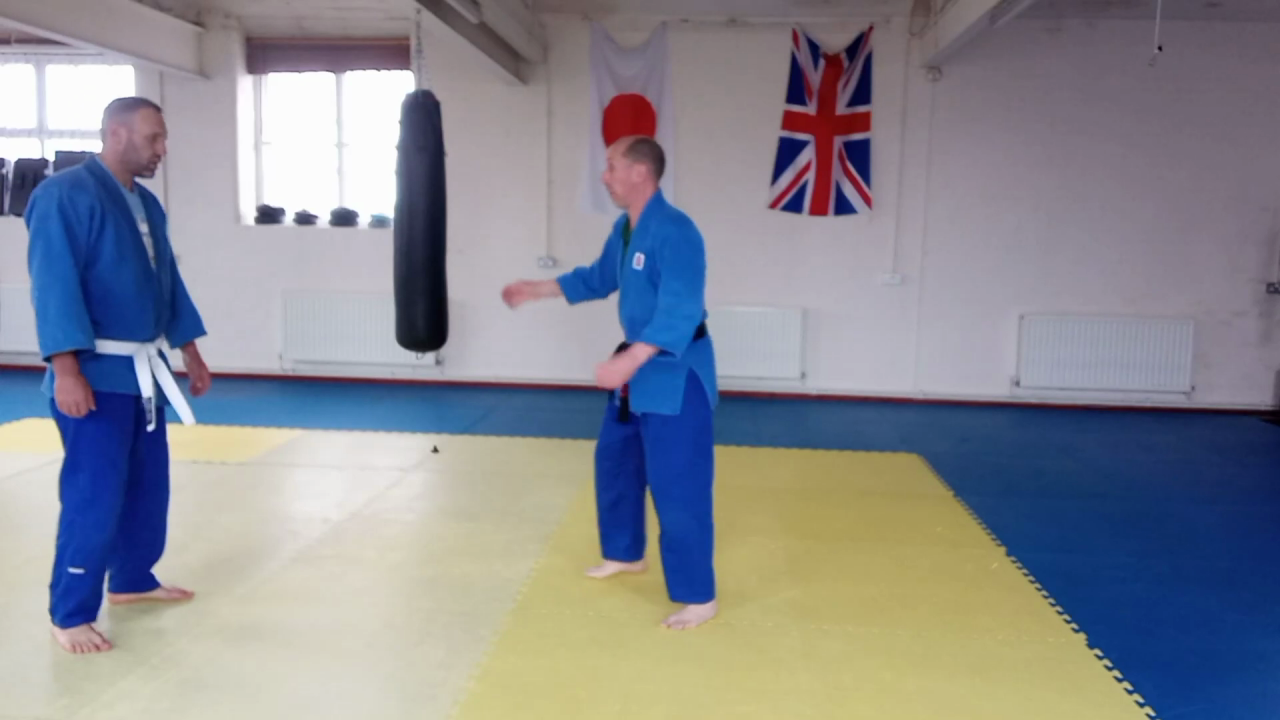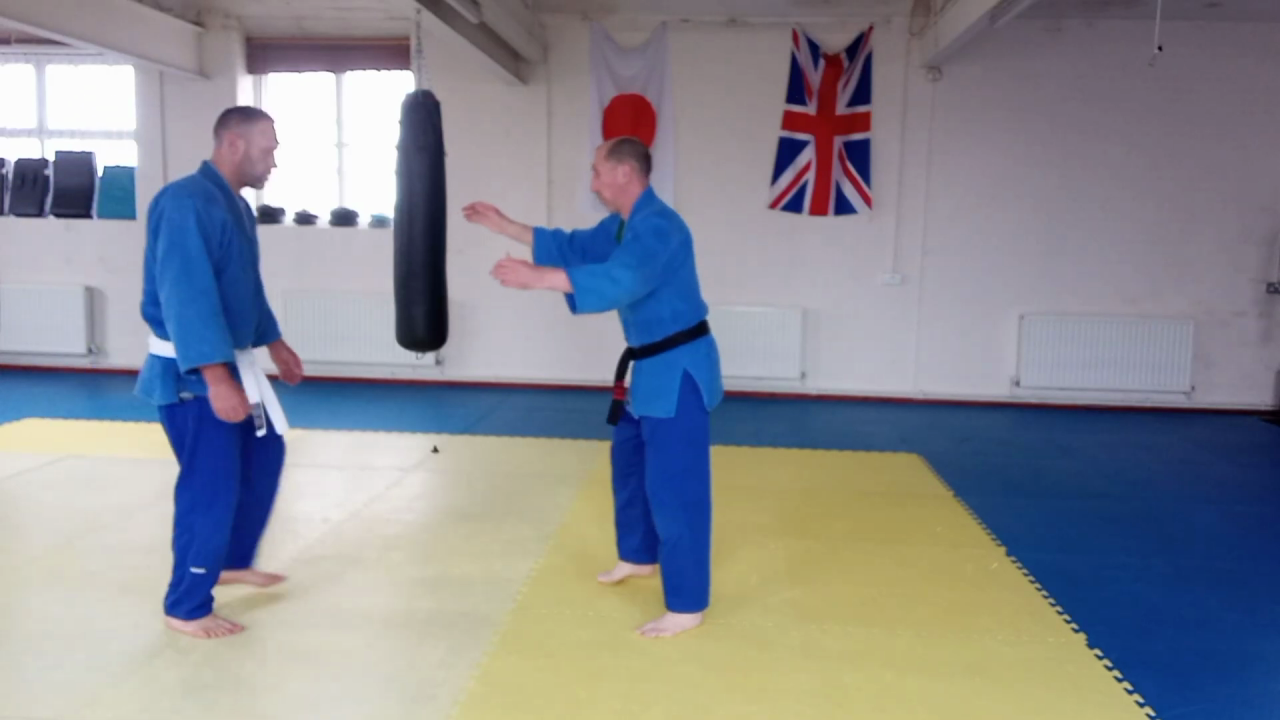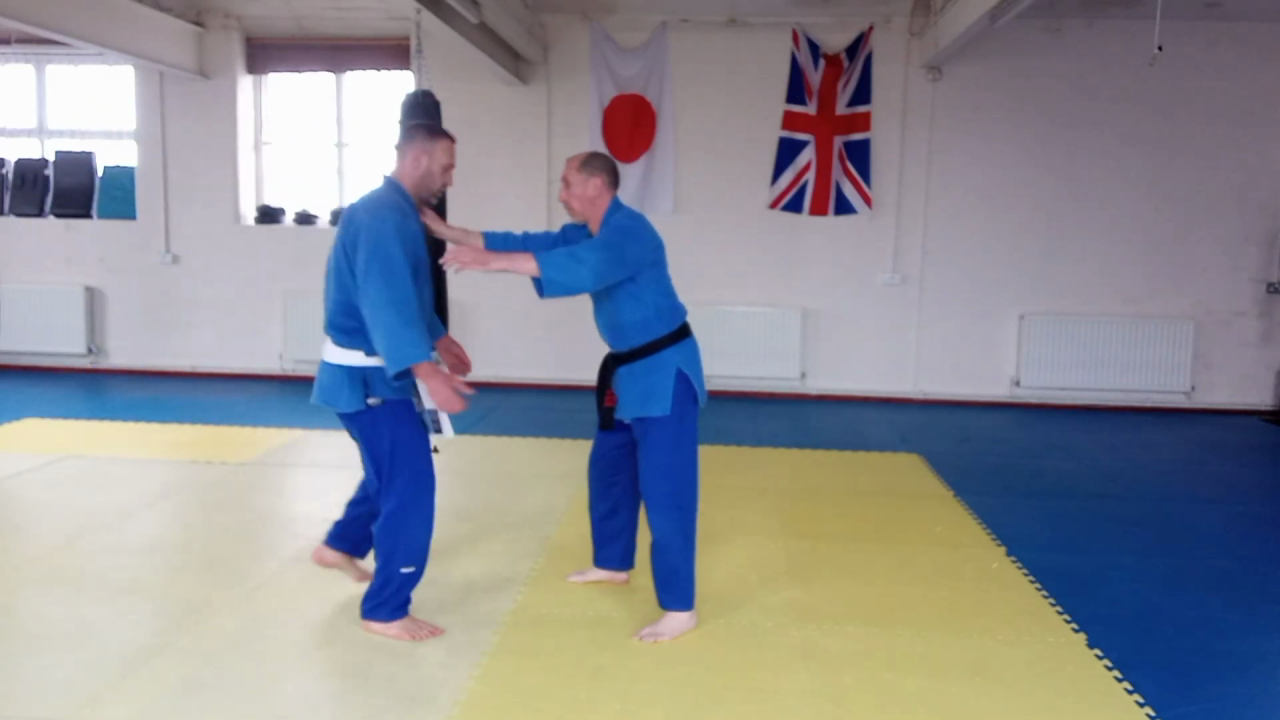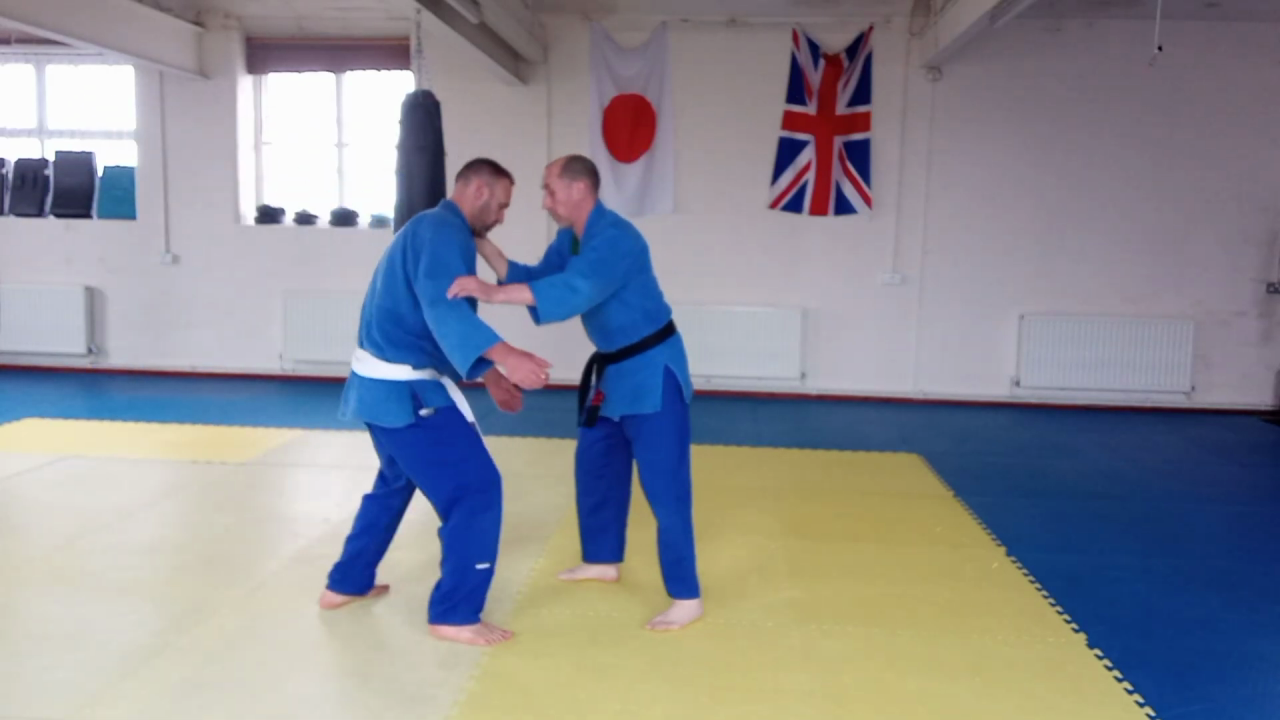
dt=1s
person 1, frame 1
left shoulder: (145, 202)
right shoulder: (64, 195)
left elbow: (167, 282)
right elbow: (55, 287)
left wrist: (190, 351)
right wrist: (66, 370)
left hip: (141, 367)
right hip: (93, 372)
left knee: (147, 482)
right knee: (94, 493)
left ankle: (132, 580)
right ankle: (70, 613)
person 1, frame 2
left shoulder: (234, 205)
right shoulder: (187, 203)
right elbow: (188, 298)
left wrist: (275, 344)
right wrist: (216, 379)
left hip: (226, 364)
right hip: (192, 373)
left knee: (264, 457)
right knee: (211, 486)
left ankle: (233, 559)
right ankle: (187, 606)
person 1, frame 3
left shoulder: (398, 213)
right shoulder: (381, 216)
right elbow: (386, 303)
left wrist: (441, 341)
right wrist: (427, 374)
left hip: (375, 370)
right hip: (368, 374)
left knee: (391, 469)
right knee: (408, 485)
left ankle: (342, 542)
right ankle: (385, 610)
person 1, frame 4
left shoulder: (429, 230)
right shoulder: (443, 231)
right elbow: (445, 310)
left wrist: (487, 374)
right wrist: (505, 356)
left hip: (380, 381)
right hip: (405, 389)
left knee: (397, 481)
right knee: (477, 489)
left ankle: (347, 583)
right ankle: (455, 614)
person 2, frame 1
left shoulder: (675, 232)
right shoulder: (625, 228)
left elbow: (681, 309)
right elbow: (601, 277)
left wrist: (630, 359)
right wrist: (538, 289)
left hip: (675, 372)
right hip: (641, 367)
left knee: (677, 485)
right knee: (614, 460)
left ankle: (699, 597)
right ankle: (625, 553)
person 2, frame 2
left shoulder: (657, 227)
right shoulder: (622, 223)
left elbow: (617, 281)
right elbow: (575, 246)
left wrist: (538, 277)
right wrist: (505, 225)
left hip: (679, 369)
right hip: (655, 366)
left knee: (674, 486)
right knee: (629, 462)
left ankle: (686, 606)
right ankle: (639, 556)
person 2, frame 3
left shoulder: (629, 231)
right shoulder: (582, 233)
left elbow: (580, 268)
right elbow: (525, 246)
left wrist: (493, 262)
right wrist: (445, 231)
left hip: (665, 370)
right hip: (630, 369)
left knee: (666, 487)
right knee: (609, 469)
left ankle: (679, 607)
right ankle: (613, 563)
person 2, frame 4
left shoulder: (615, 237)
right shoulder: (569, 239)
left elbow: (573, 290)
right elbow: (534, 279)
left wrist: (493, 292)
right wrist: (483, 247)
left hip: (652, 369)
right hip: (615, 368)
left knee: (663, 482)
right knee: (596, 465)
left ankle: (686, 597)
right ankle: (603, 559)
